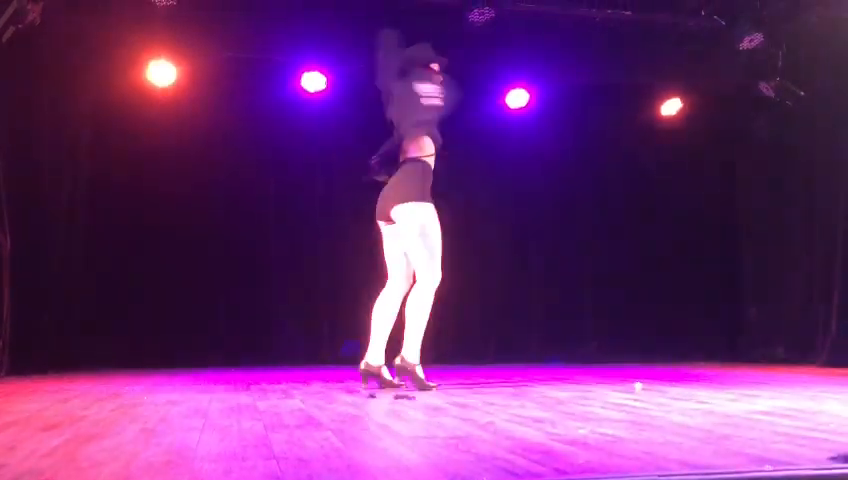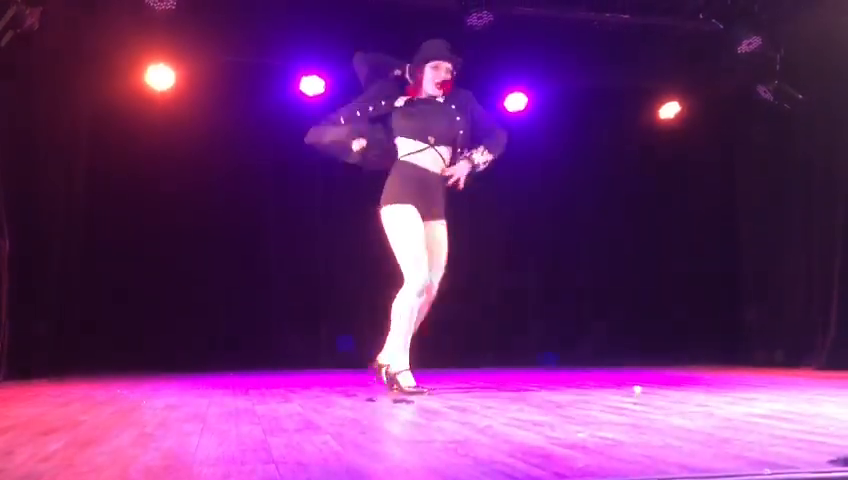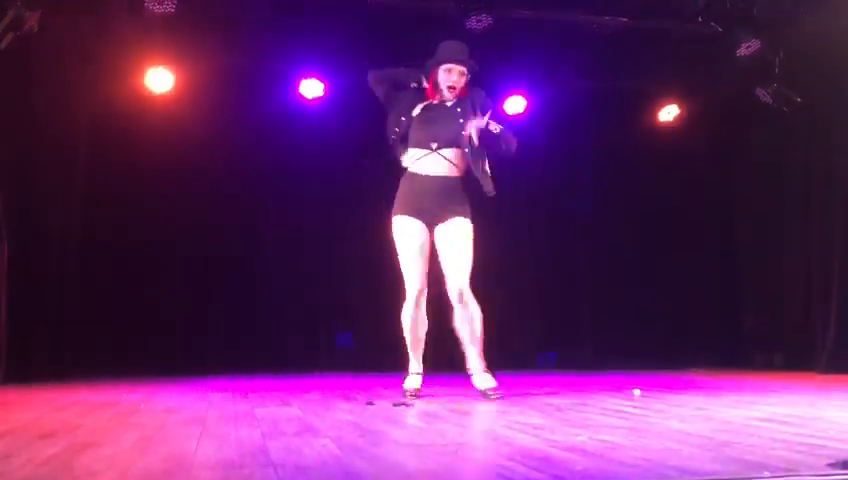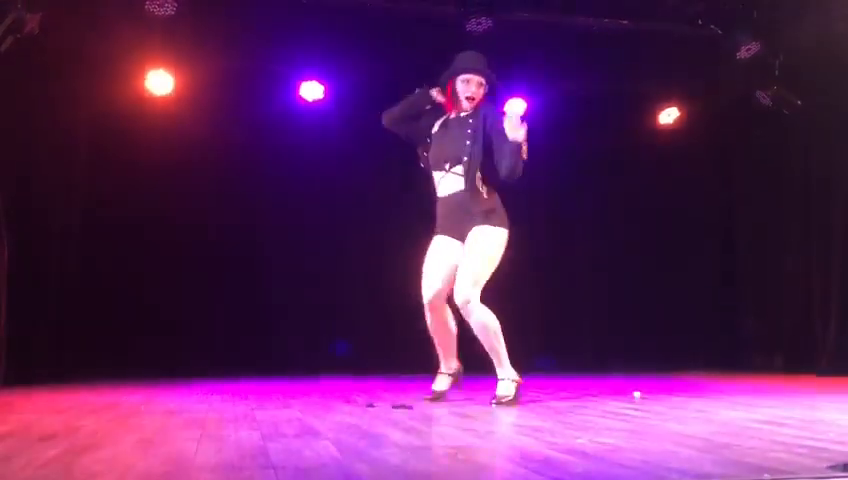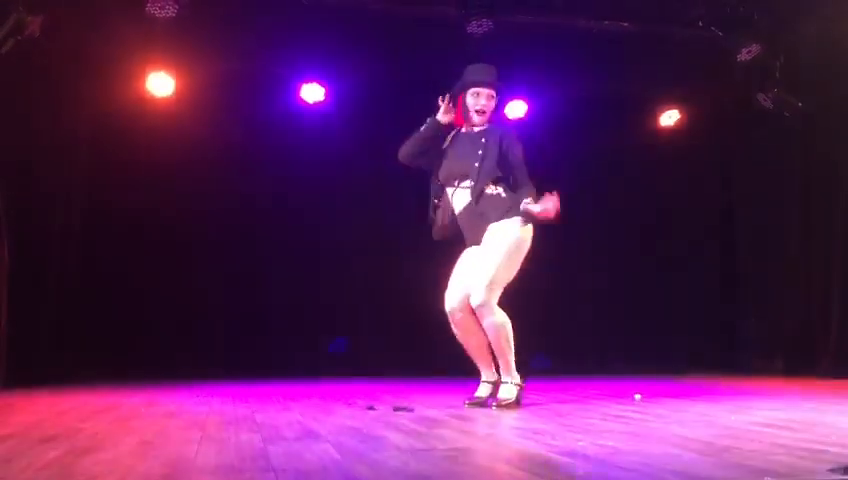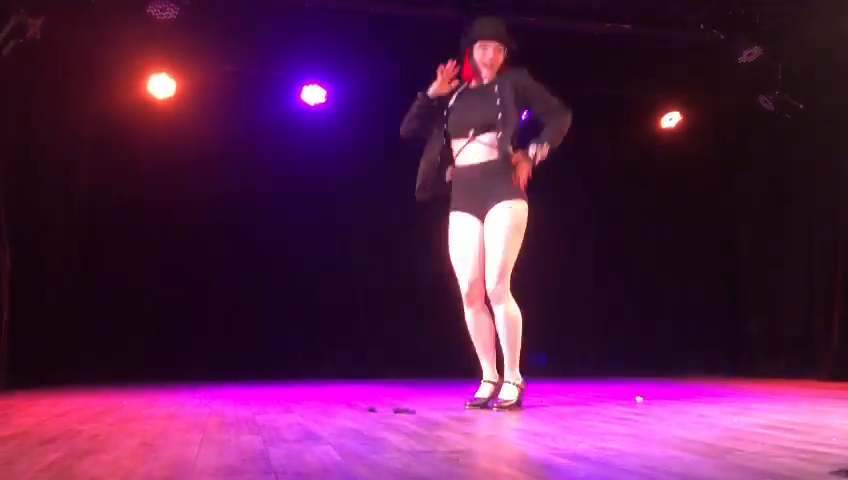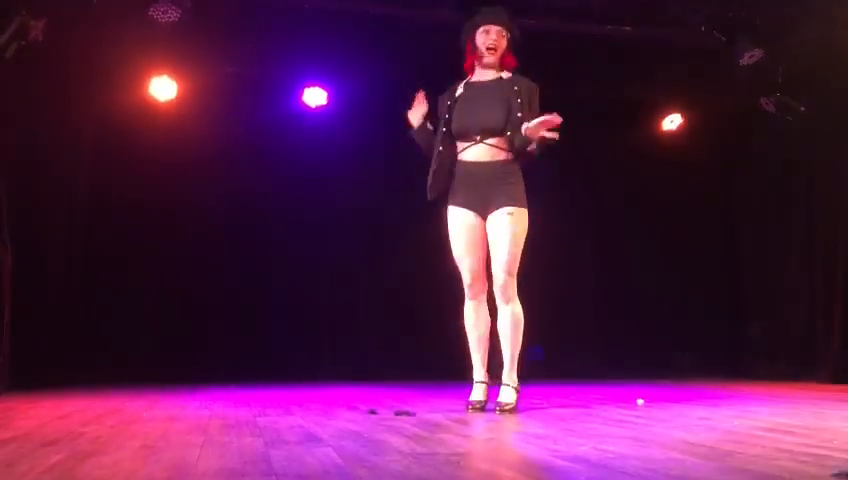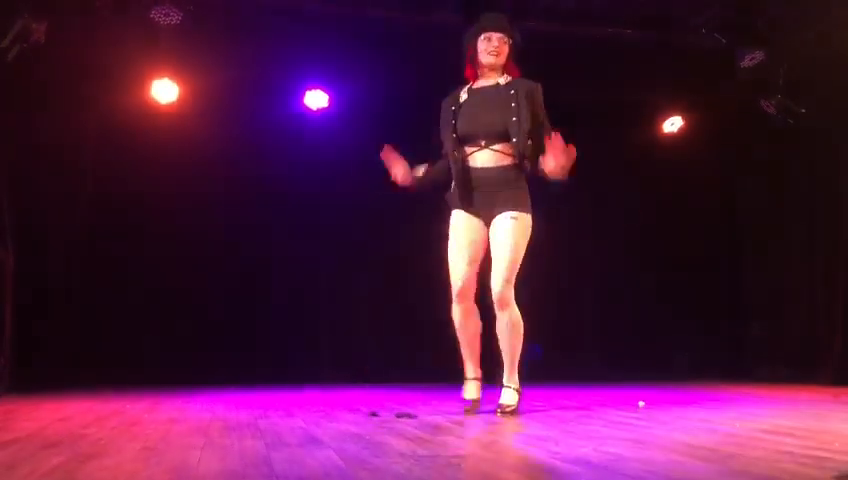
dt=0.2s
person 1, frame 1
right shoulder: (406, 91)
right elbow: (388, 43)
left hip: (394, 199)
right hip: (411, 194)
left knee: (397, 284)
right knee: (430, 276)
left ankle: (374, 360)
right ankle: (409, 358)
person 1, frame 2
left shoulder: (460, 104)
right shoulder: (397, 98)
left elbow: (496, 138)
right elbow: (363, 62)
left wrist: (471, 161)
right wrist: (402, 74)
left hip: (434, 201)
right hip: (402, 194)
left knee: (429, 289)
right knee: (417, 280)
left ankle: (385, 357)
right ankle: (397, 365)
person 1, frame 3
left shoulder: (473, 104)
right shoulder: (413, 104)
left elbow: (507, 146)
right elbow: (376, 79)
left wrist: (486, 128)
right wrist: (418, 80)
left hip: (452, 205)
right hip: (411, 203)
left knee: (459, 289)
right knee: (415, 290)
left ankle: (477, 366)
right ankle: (414, 369)
person 1, frame 4
left shoulder: (489, 120)
right shoulder: (436, 122)
left elbow: (506, 171)
right elbow: (390, 120)
left wrist: (516, 143)
right wrist: (429, 97)
left hip: (484, 221)
right hip: (449, 227)
left knee: (466, 297)
right knee: (431, 295)
left ankle: (507, 375)
right ankle: (448, 368)
person 1, frame 5
left shoulder: (500, 137)
right shoulder: (447, 140)
left elbow: (521, 186)
right elbow: (407, 156)
left wrist: (536, 207)
right wrist: (438, 122)
left hip: (505, 222)
right hip: (474, 238)
left knee: (481, 298)
right knee: (455, 307)
left ankle: (511, 380)
right ankle: (489, 377)
person 1, frame 6
left shoulder: (514, 83)
right shoulder: (451, 96)
left elbow: (560, 116)
right elbow: (409, 131)
left wrist: (535, 153)
right wrist: (432, 97)
left hip: (502, 192)
right hip: (463, 199)
left knee: (496, 286)
right knee: (469, 291)
left ankle: (512, 379)
right ankle: (489, 377)
person 1, frame 7
left shoulder: (520, 87)
right shoulder: (453, 96)
left elbow: (527, 147)
left wrist: (532, 136)
right wrist: (420, 127)
left hip: (506, 192)
right hip: (463, 195)
left knee: (504, 286)
right knee: (473, 287)
left ankle: (510, 382)
right ankle: (480, 381)
person 1, frame 8
left shoulder: (526, 92)
right shoulder: (456, 100)
left elbow: (540, 149)
right elbow: (451, 161)
left wrist: (551, 165)
right wrist: (413, 176)
left hip: (510, 197)
right hip: (467, 201)
left knee: (501, 293)
right knee: (461, 291)
left ankle: (510, 385)
right ankle: (473, 377)
